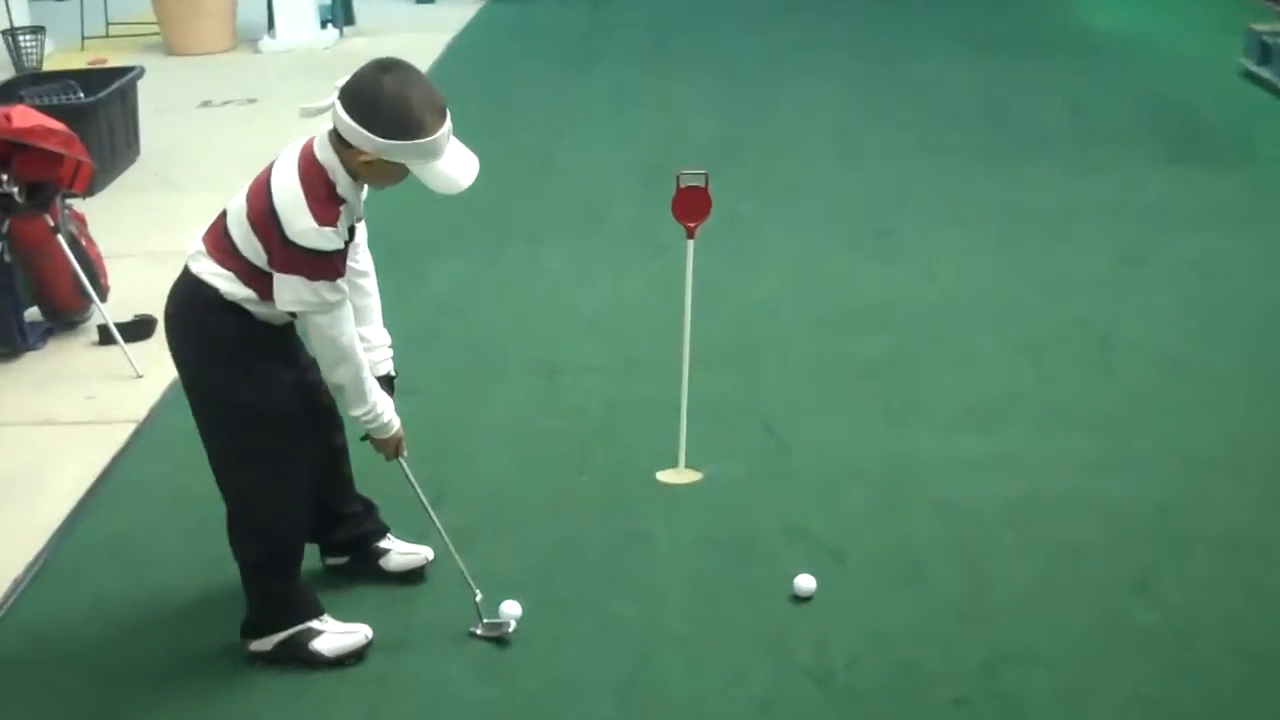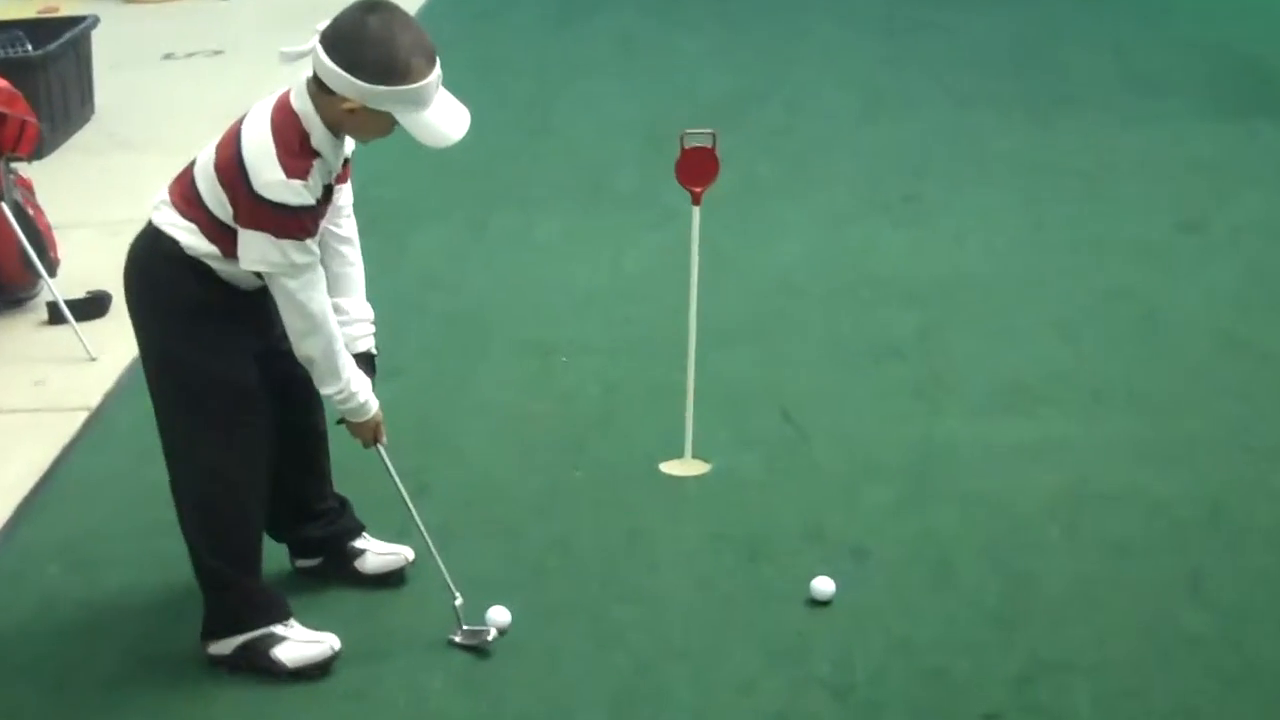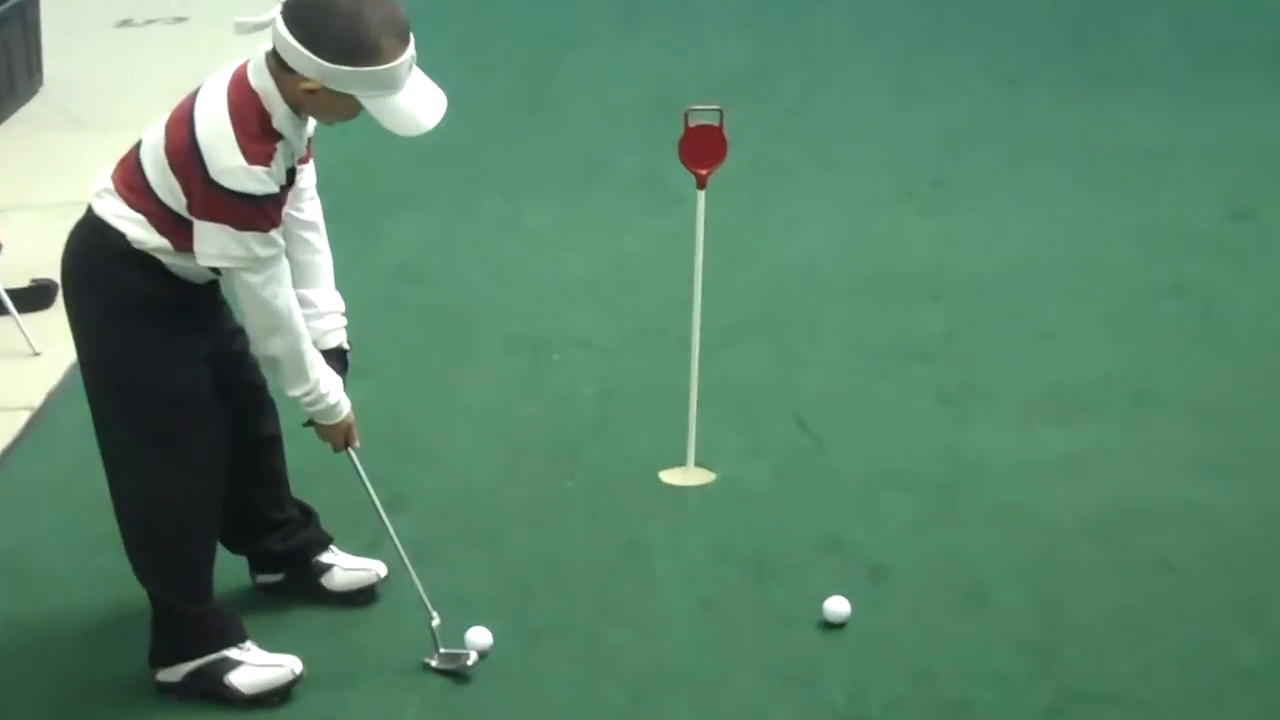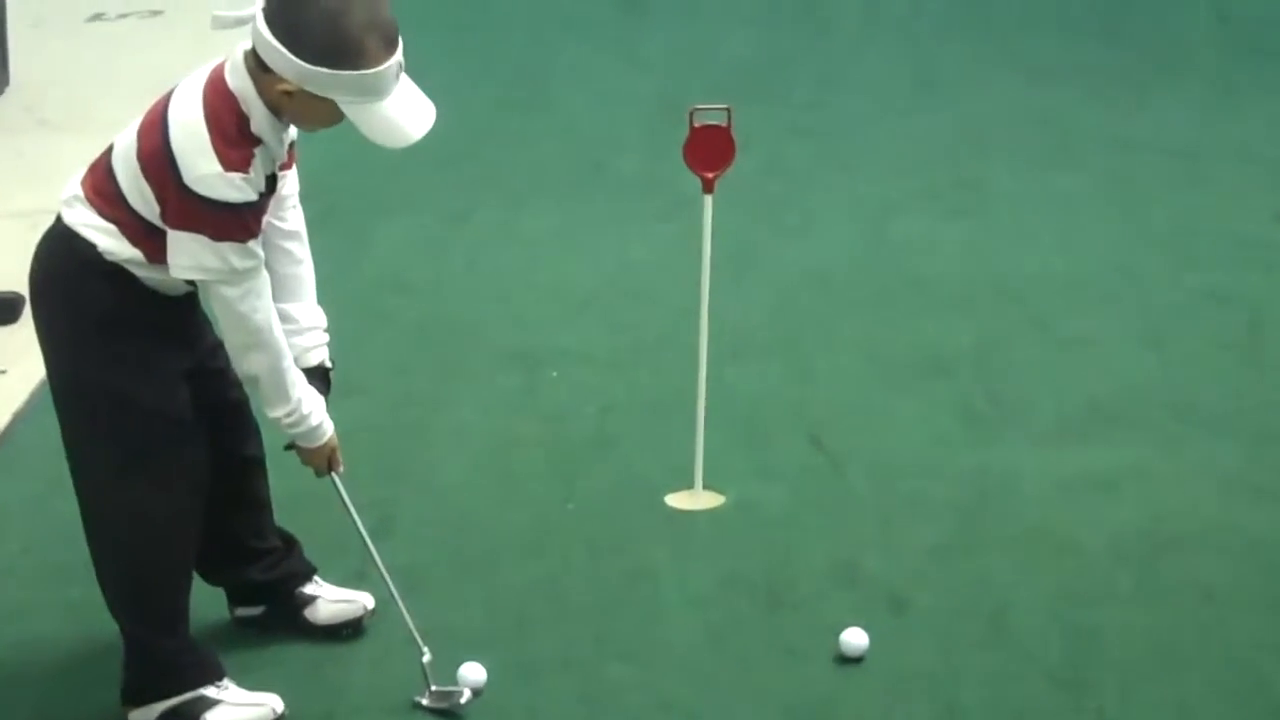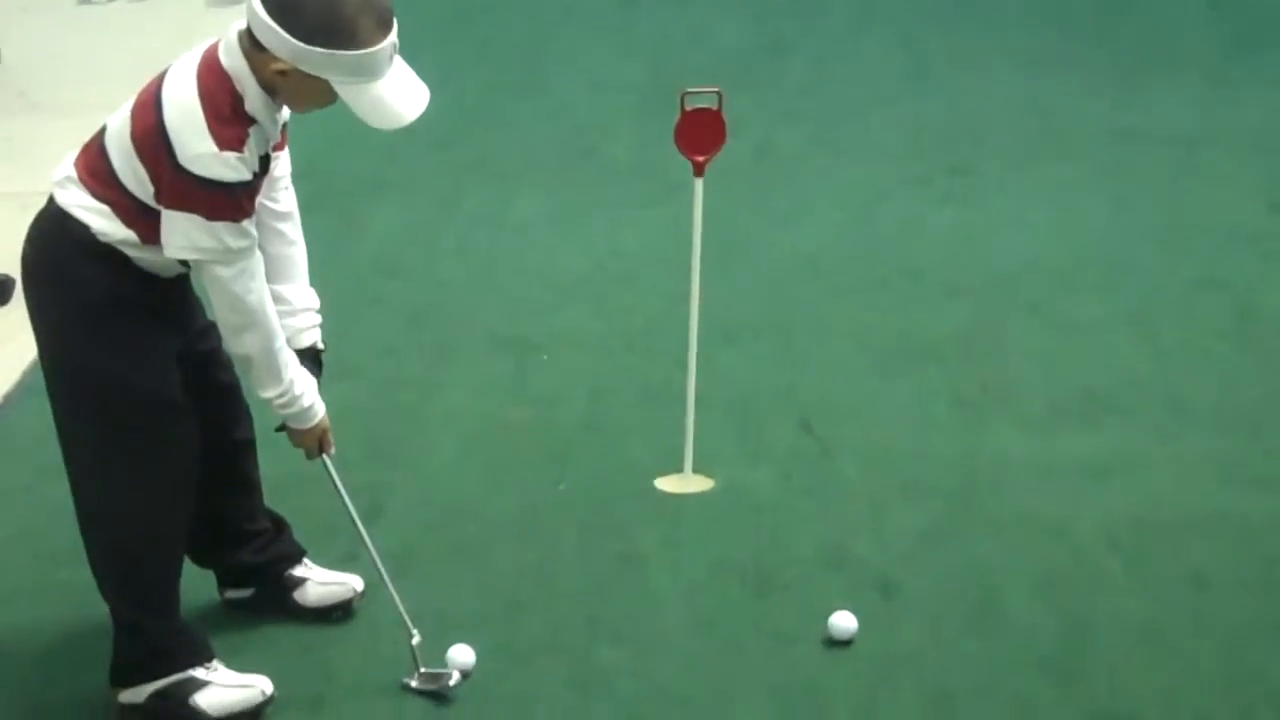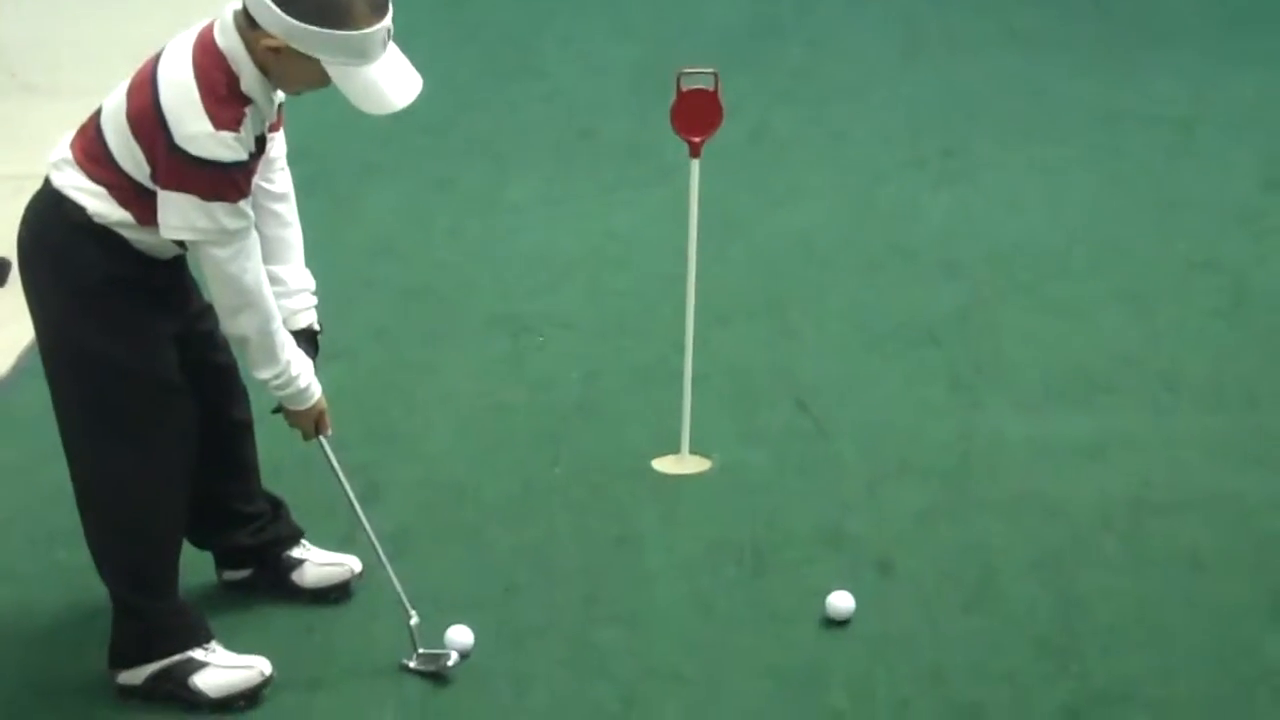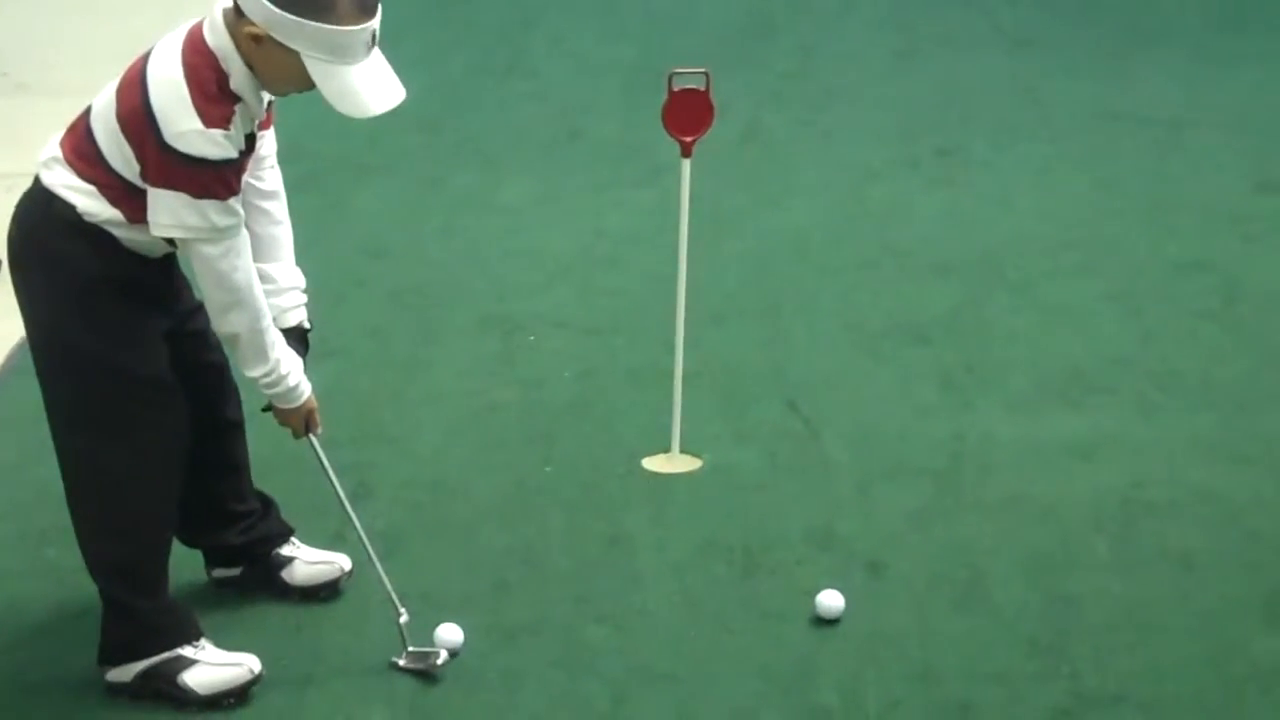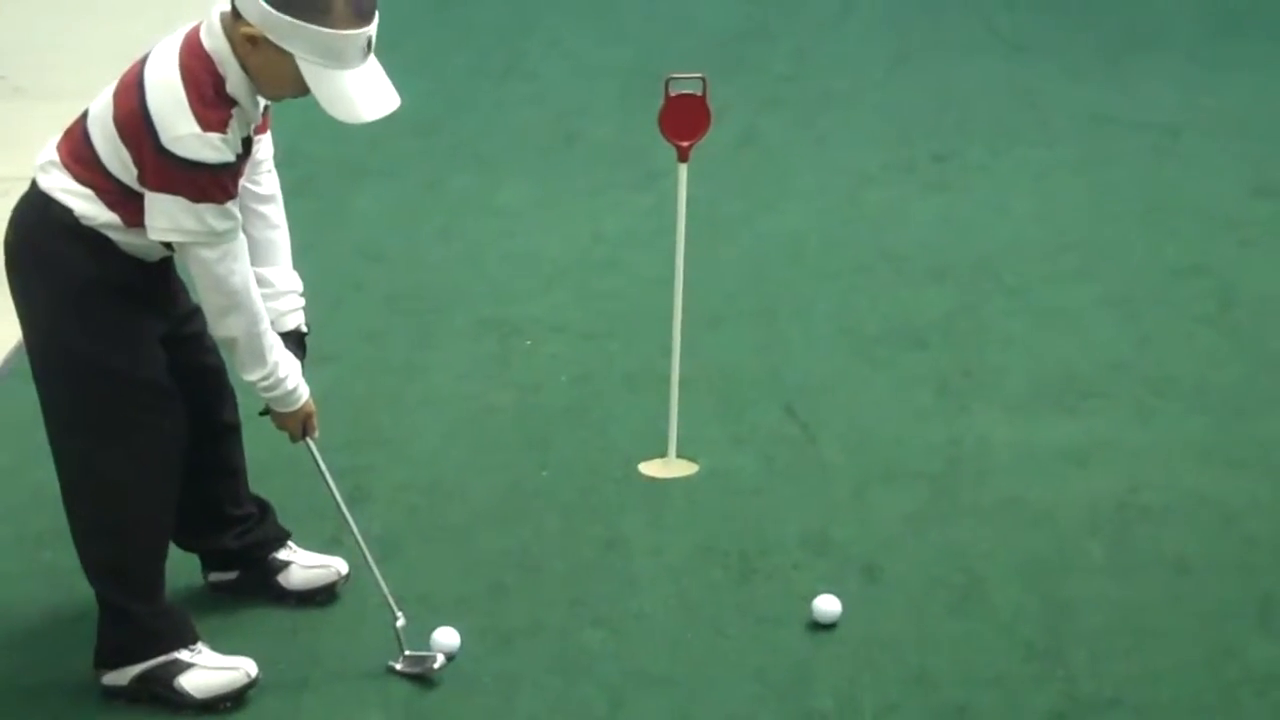
dt=0.3s
person 1, frame 1
right shoulder: (308, 217)
left elbow: (355, 267)
right elbow: (330, 329)
left wrist: (380, 368)
right wrist: (379, 417)
left hip: (257, 311)
right hip: (216, 325)
left knee: (317, 423)
right knee: (271, 462)
left ankle: (351, 540)
person 1, frame 2
left shoulder: (322, 118)
right shoulder: (279, 168)
left elbow: (338, 229)
right elbow: (302, 297)
left wrist: (360, 343)
right wrist: (354, 396)
left hip: (231, 276)
right hip: (180, 285)
left knee: (293, 405)
right knee: (226, 443)
left ankle: (322, 537)
right ankle: (239, 621)
person 1, frame 3
left shoulder: (280, 94)
right shoulder: (236, 153)
left elbow: (301, 215)
right elbow: (264, 294)
left wrist: (329, 341)
right wrist: (323, 398)
left hip: (180, 267)
right hip: (125, 281)
left knee: (244, 408)
right knee: (176, 453)
left ankle: (286, 552)
right ankle: (191, 644)
person 1, frame 4
left shoulder: (262, 95)
right shoulder: (213, 159)
left elbow: (282, 227)
right elbow: (244, 311)
left wrist: (310, 360)
right wrist: (307, 421)
left hip: (155, 278)
right hip: (97, 292)
left knee: (226, 434)
right knee: (149, 476)
left ankle: (267, 583)
person 1, frame 5
left shoulder: (256, 75)
right shoulder: (207, 139)
left elbow: (275, 206)
right elbow: (237, 291)
left wrist: (303, 341)
right wrist: (298, 401)
left hip: (146, 260)
right hip: (88, 274)
left knee: (216, 414)
right knee: (139, 459)
left ankle: (256, 564)
person 1, frame 6
right shoulder: (202, 119)
left elbow: (270, 187)
right elbow: (234, 272)
left wrist: (299, 319)
right wrist: (296, 383)
left hip: (142, 243)
right hip: (85, 254)
left knee: (214, 394)
right knee: (138, 438)
left ankle: (253, 546)
right ankle: (152, 644)
person 1, frame 7
left shoulder: (240, 57)
right shoulder: (192, 116)
left elbow: (261, 186)
right elbow: (224, 270)
left wrist: (289, 322)
right wrist: (286, 381)
left hip: (134, 242)
right hip: (75, 254)
left knee: (206, 392)
right knee: (127, 437)
left ankle: (245, 544)
right ankle: (142, 642)
person 1, frame 8
left shoulder: (237, 60)
right shoulder: (189, 119)
left elbow: (258, 190)
right elbow: (221, 274)
left wrist: (286, 324)
right wrist: (283, 385)
left hip: (130, 245)
right hip: (72, 257)
left knee: (202, 396)
right knee: (125, 440)
left ankle: (239, 548)
right ankle: (139, 647)
